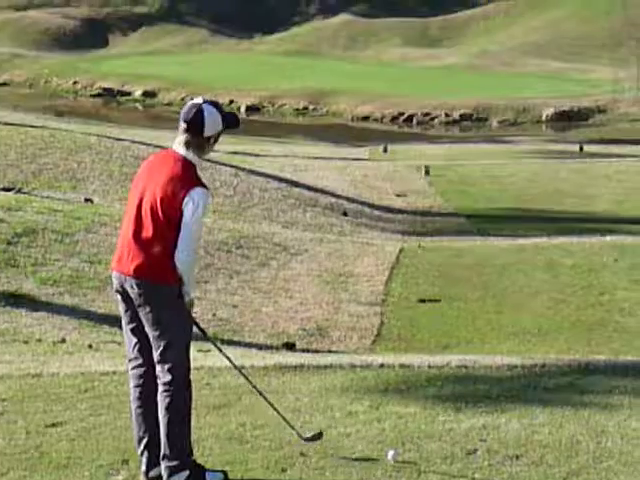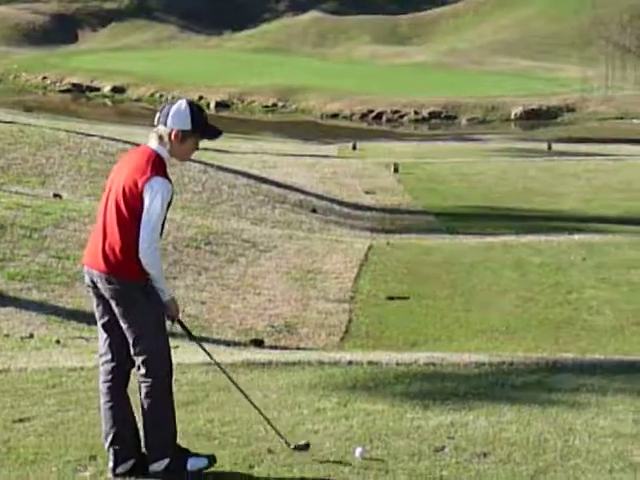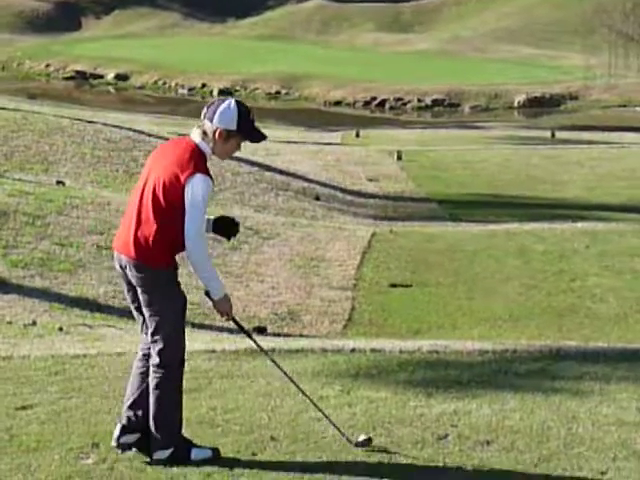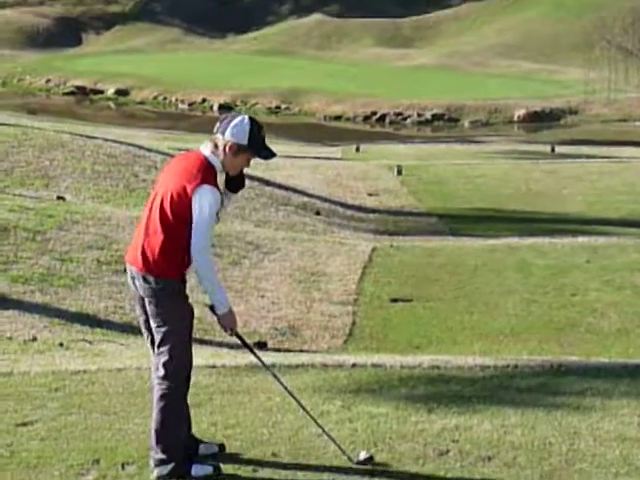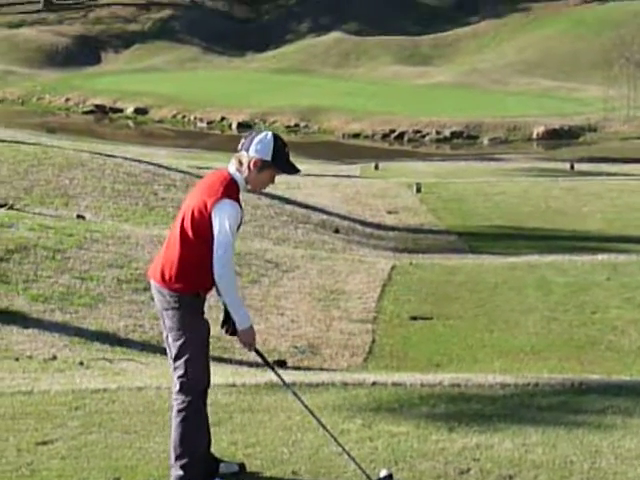
dt=0.5s
person 1, frame 1
left shoulder: (151, 162)
right shoulder: (194, 189)
right elbow: (184, 254)
right wrist: (186, 295)
left hip: (123, 274)
right hip: (156, 284)
left knee: (142, 371)
right knee: (172, 376)
person 1, frame 2
left shoulder: (132, 158)
right shoulder: (157, 179)
right elbow: (147, 249)
left wrist: (155, 291)
right wrist: (166, 295)
left hip: (95, 269)
right hip: (125, 278)
left knee: (114, 367)
right knee: (154, 369)
person 1, frame 3
left shoulder: (170, 147)
right shoulder: (197, 174)
right elbow: (193, 244)
left wrist: (211, 225)
right wrist: (218, 292)
left hip: (126, 252)
right hip: (152, 264)
left knee: (152, 347)
right knee: (167, 356)
left ankle: (133, 428)
right ankle: (166, 444)
person 1, frame 4
left shoulder: (184, 161)
right shoulder: (204, 184)
right elbow: (200, 255)
left wrist: (230, 192)
right wrist: (222, 306)
left hip: (141, 268)
right hip: (161, 278)
left knee: (169, 363)
right knee: (174, 369)
left ankle: (180, 441)
person 1, frame 5
left shoulder: (217, 182)
right shoulder: (226, 201)
right elbow: (222, 269)
left wrist: (229, 308)
right wrist: (243, 322)
left hip: (171, 285)
right hip: (180, 293)
left knee: (192, 381)
right knee: (191, 386)
